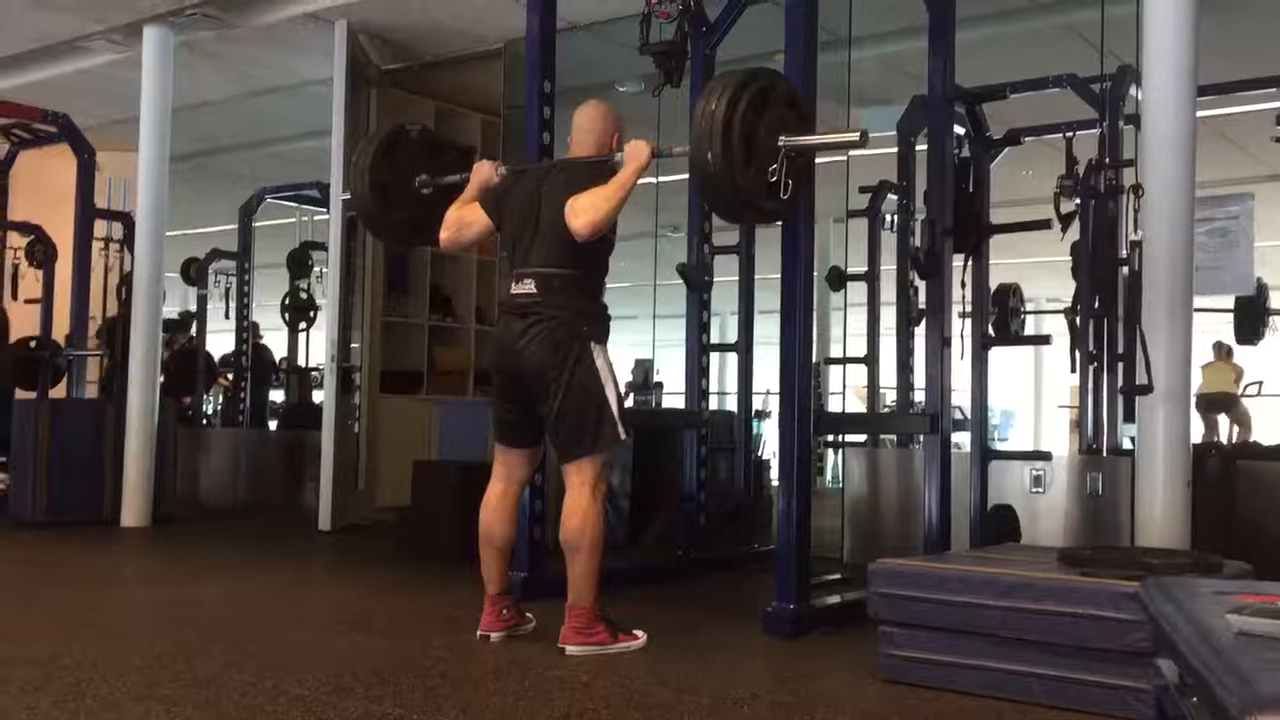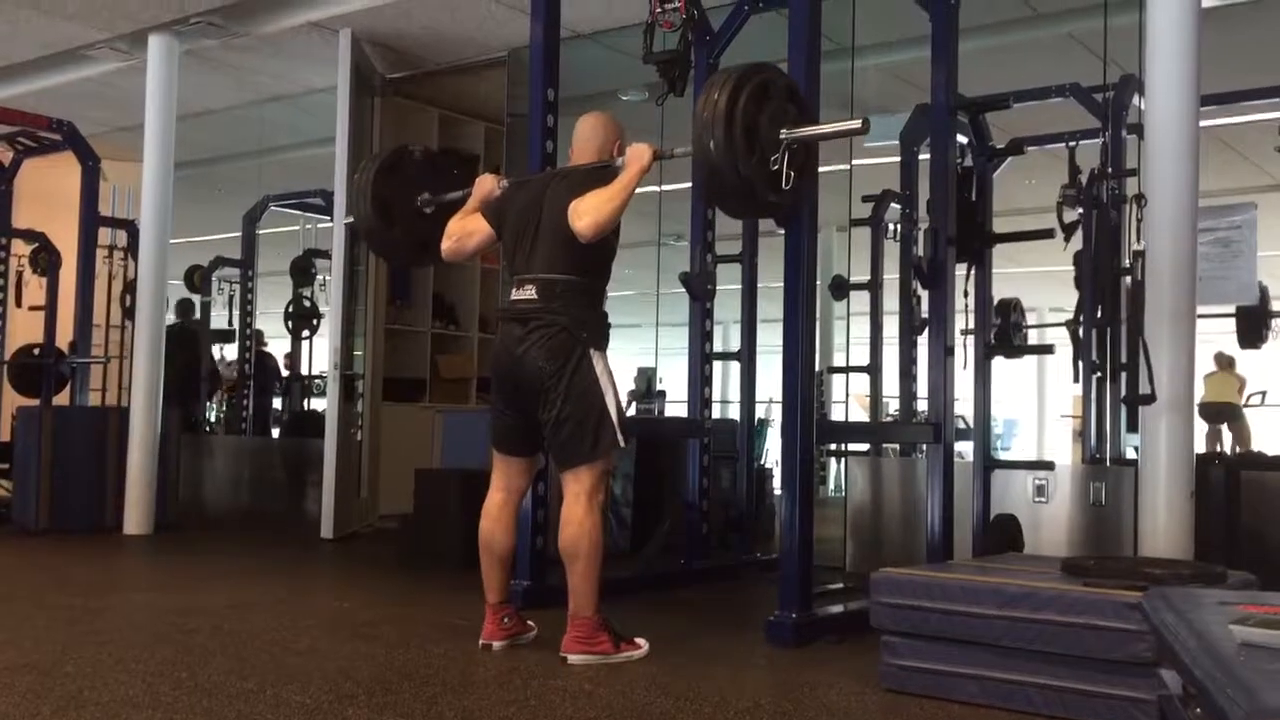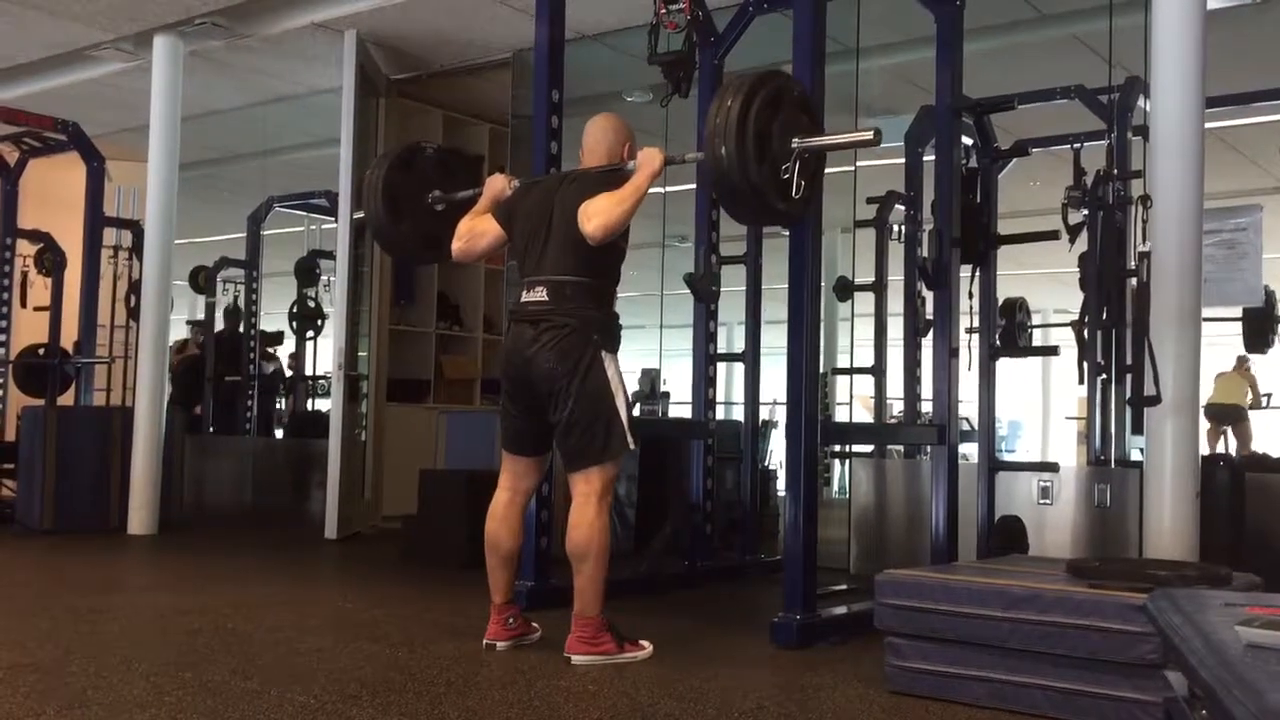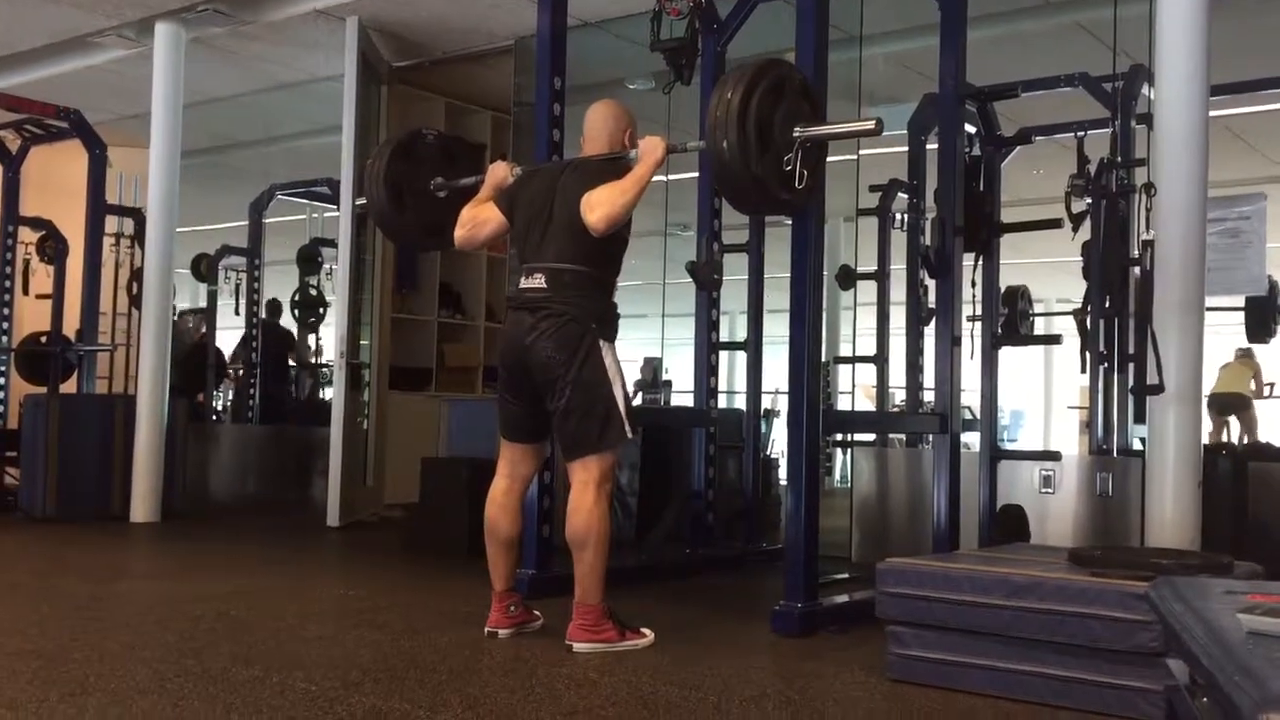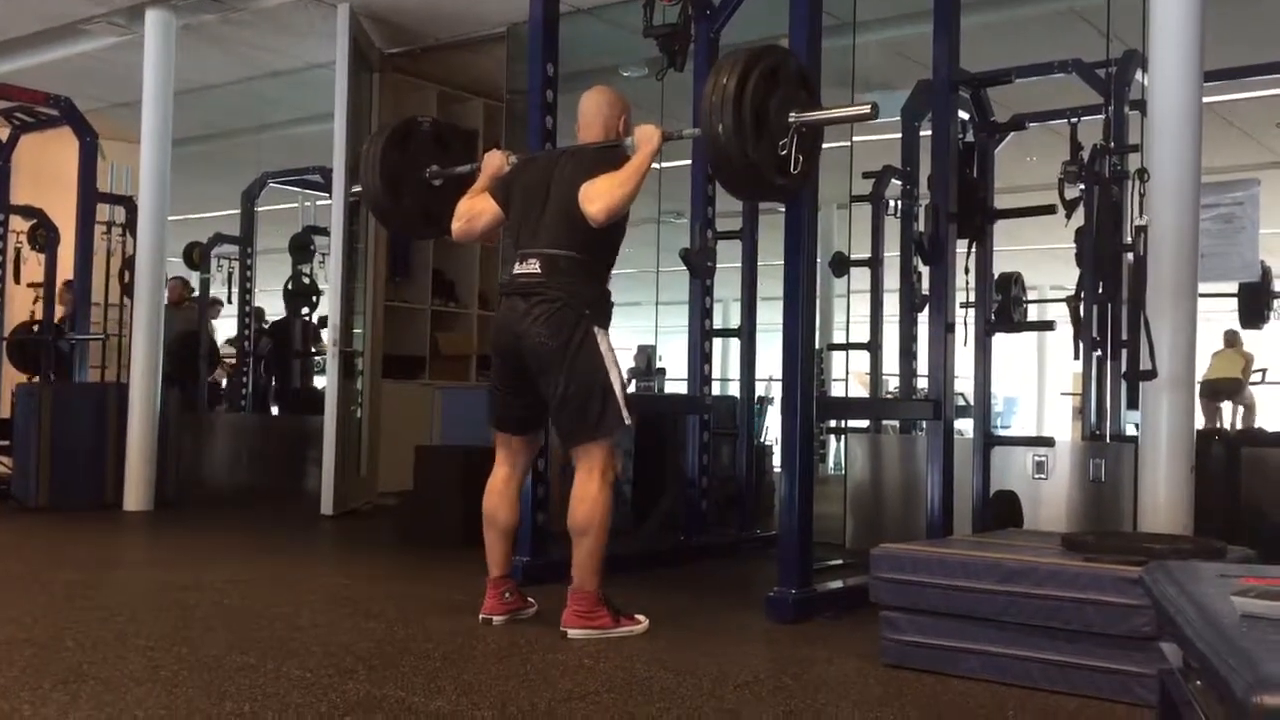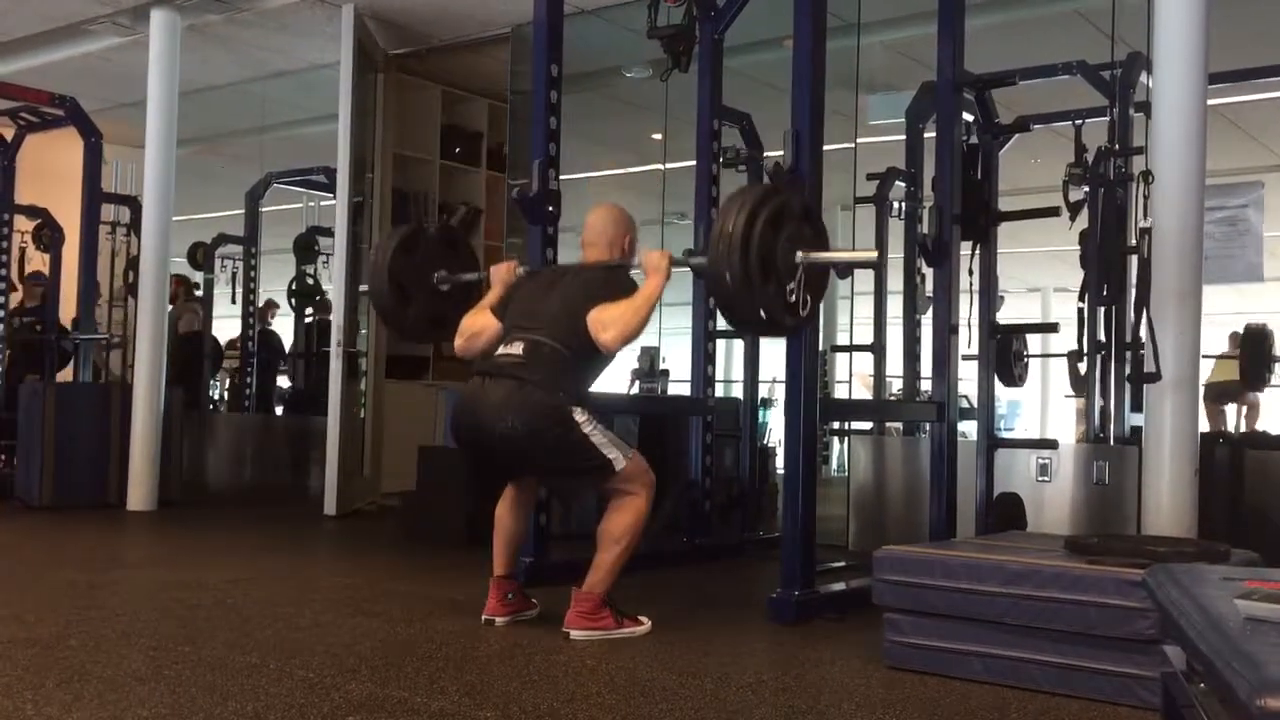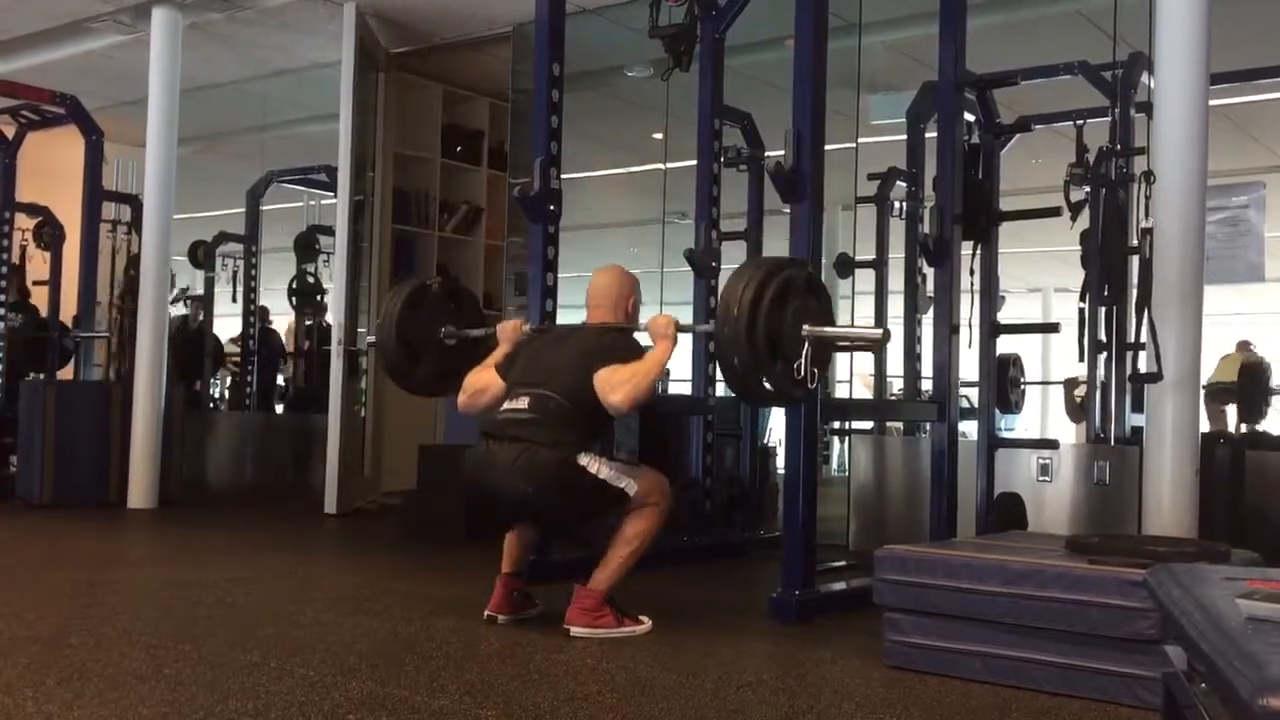
dt=0.7s
person 1, frame 1
left shoulder: (517, 183)
right shoulder: (597, 175)
left elbow: (451, 234)
right elbow: (583, 223)
left wrist: (477, 185)
right wrist: (632, 167)
left hip: (511, 335)
right hip: (565, 337)
left knee: (507, 474)
right knee: (586, 480)
left ankle: (496, 609)
right ankle: (582, 623)
person 1, frame 2
left shoulder: (519, 191)
right shoulder: (601, 180)
left elbow: (452, 245)
right elbow: (585, 223)
left wrist: (479, 197)
right wrist: (635, 169)
left hip: (511, 340)
right hip: (564, 342)
left knee: (506, 483)
right knee: (584, 485)
left ankle: (497, 618)
right ankle: (585, 632)
person 1, frame 3
left shoulder: (529, 193)
right shoulder: (613, 182)
left elbow: (463, 245)
right elbow: (595, 225)
left wrist: (490, 197)
right wrist: (646, 173)
left hip: (522, 341)
right hip: (576, 343)
left knee: (513, 482)
right knee: (593, 486)
left ankle: (503, 619)
right ankle: (588, 633)
person 1, frame 4
left shoulder: (532, 180)
right shoulder: (614, 170)
left elbow: (466, 233)
right elbow: (599, 217)
left wrist: (492, 185)
right wrist: (649, 163)
left hip: (520, 328)
right hip: (573, 331)
left knee: (512, 471)
right knee: (592, 475)
left ankle: (504, 606)
right ankle: (590, 621)
person 1, frame 5
left shoulder: (529, 167)
right shoulder: (611, 159)
left elbow: (463, 225)
right elbow: (598, 207)
left wrist: (488, 174)
right wrist: (646, 150)
left hip: (512, 317)
right hip: (566, 319)
left knee: (509, 463)
right knee: (595, 465)
left ankle: (499, 592)
right ankle: (585, 607)
person 1, frame 6
left shoulder: (534, 280)
right shoulder: (613, 282)
left elbow: (465, 342)
right elbow: (610, 334)
left wrist: (499, 288)
right wrist: (655, 279)
left hip: (472, 408)
right hip: (530, 409)
left knee: (522, 479)
right knee: (636, 483)
left ankle: (502, 594)
right ankle: (589, 608)
person 1, frame 7
left shoulder: (539, 340)
right shoulder: (617, 344)
left elbow: (468, 399)
right elbow: (619, 397)
left wrist: (506, 346)
right wrist: (663, 344)
left hip: (481, 468)
right hip: (535, 471)
right knee: (653, 493)
left ankle: (507, 591)
right ankle: (590, 605)
